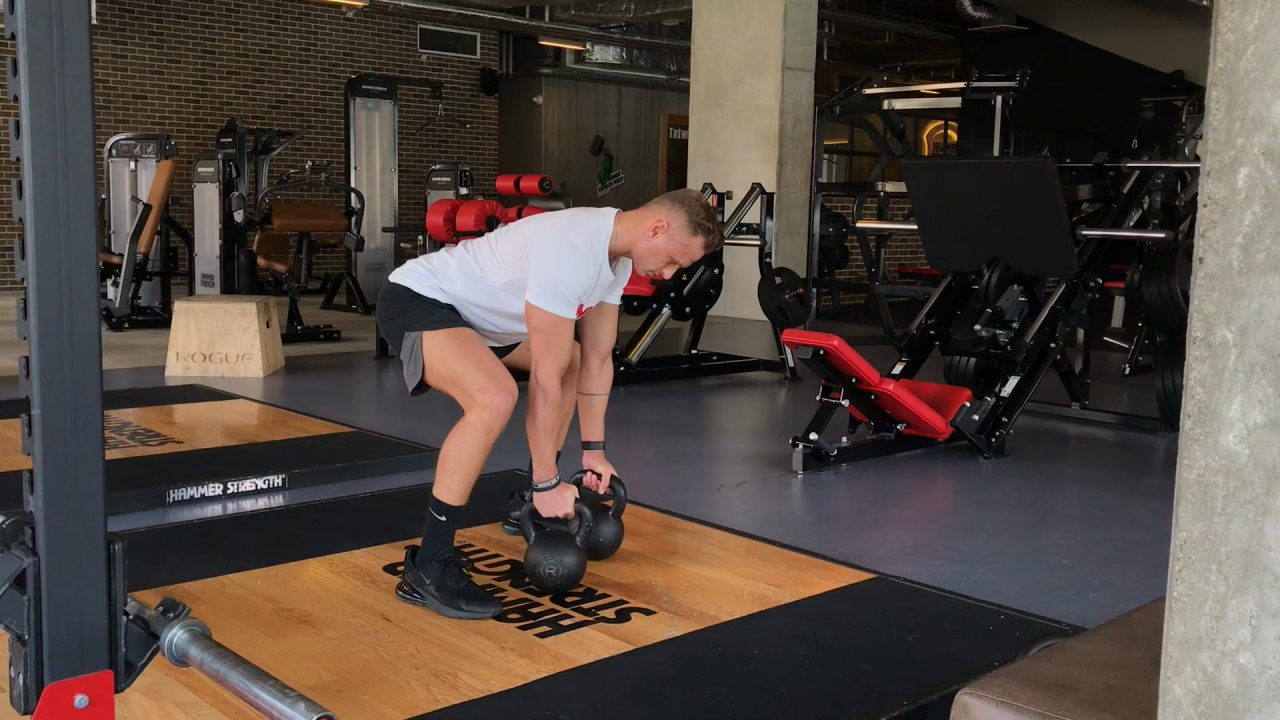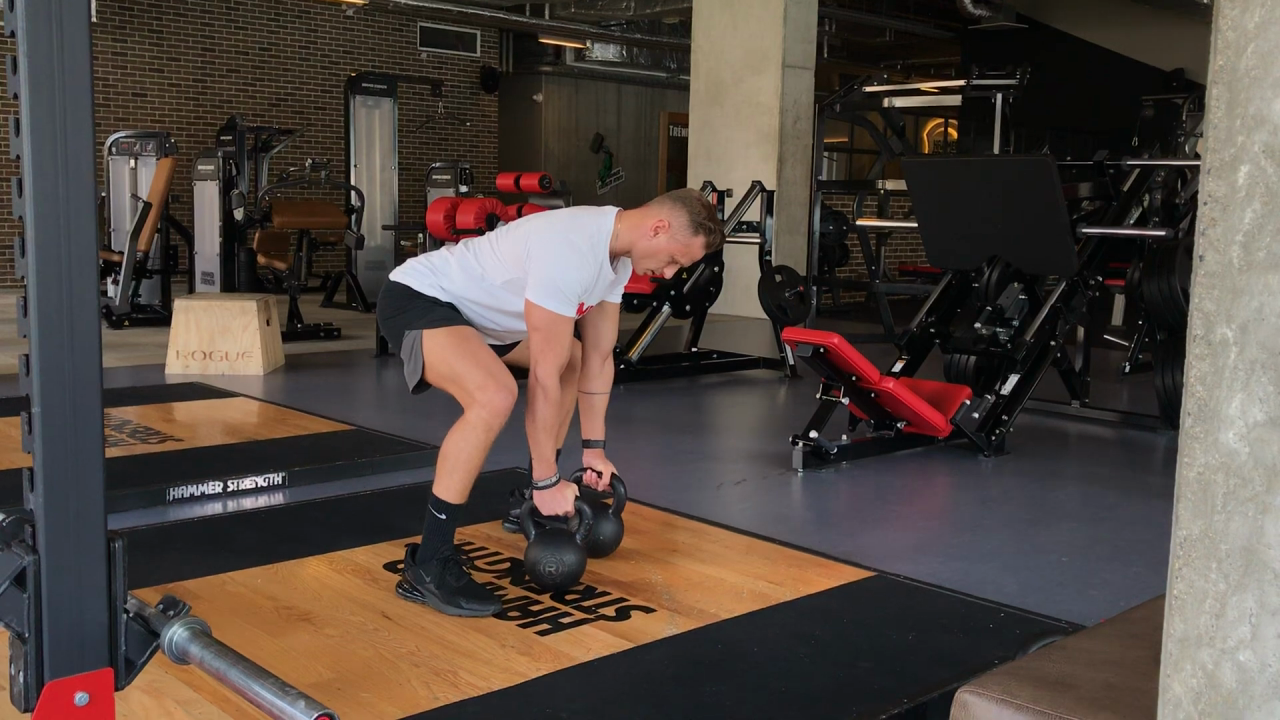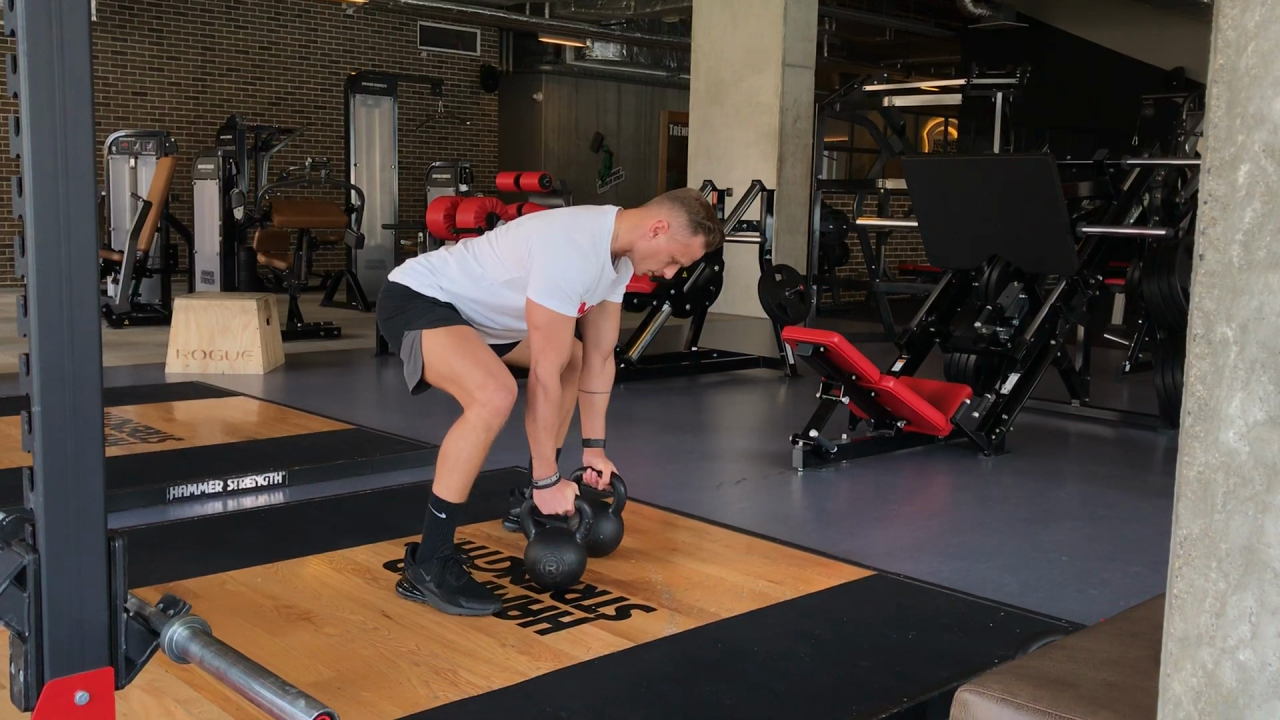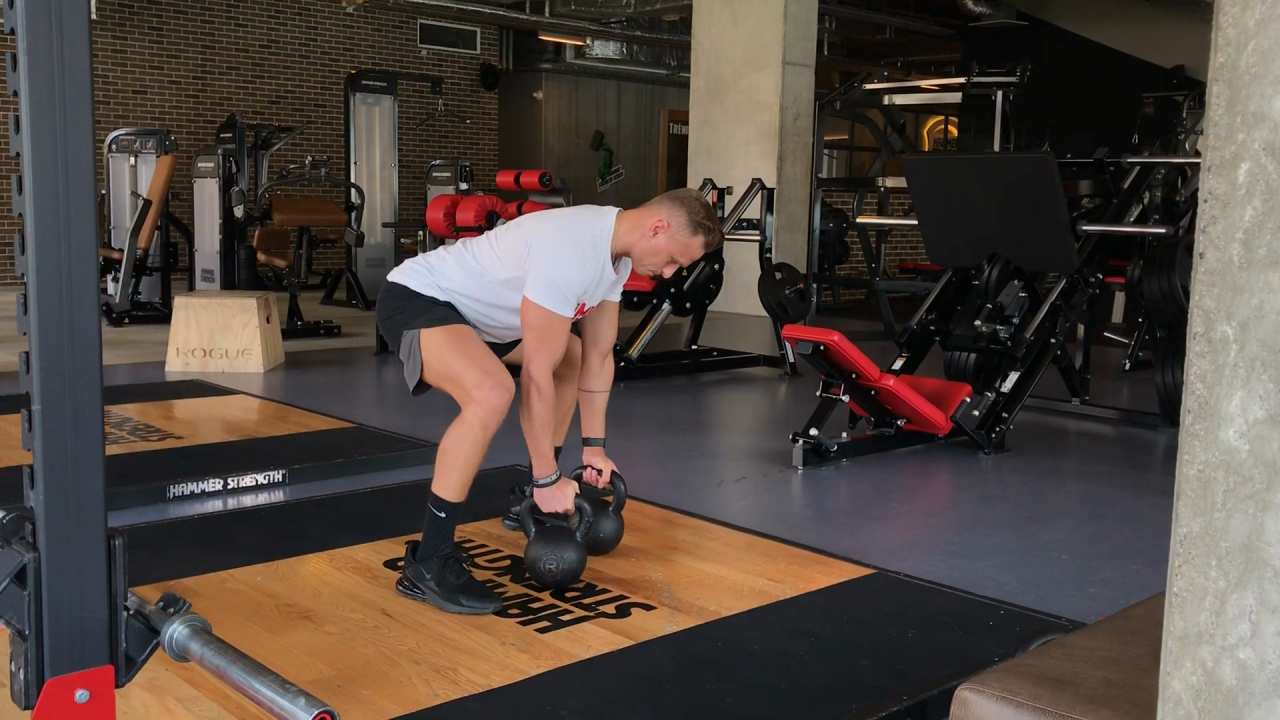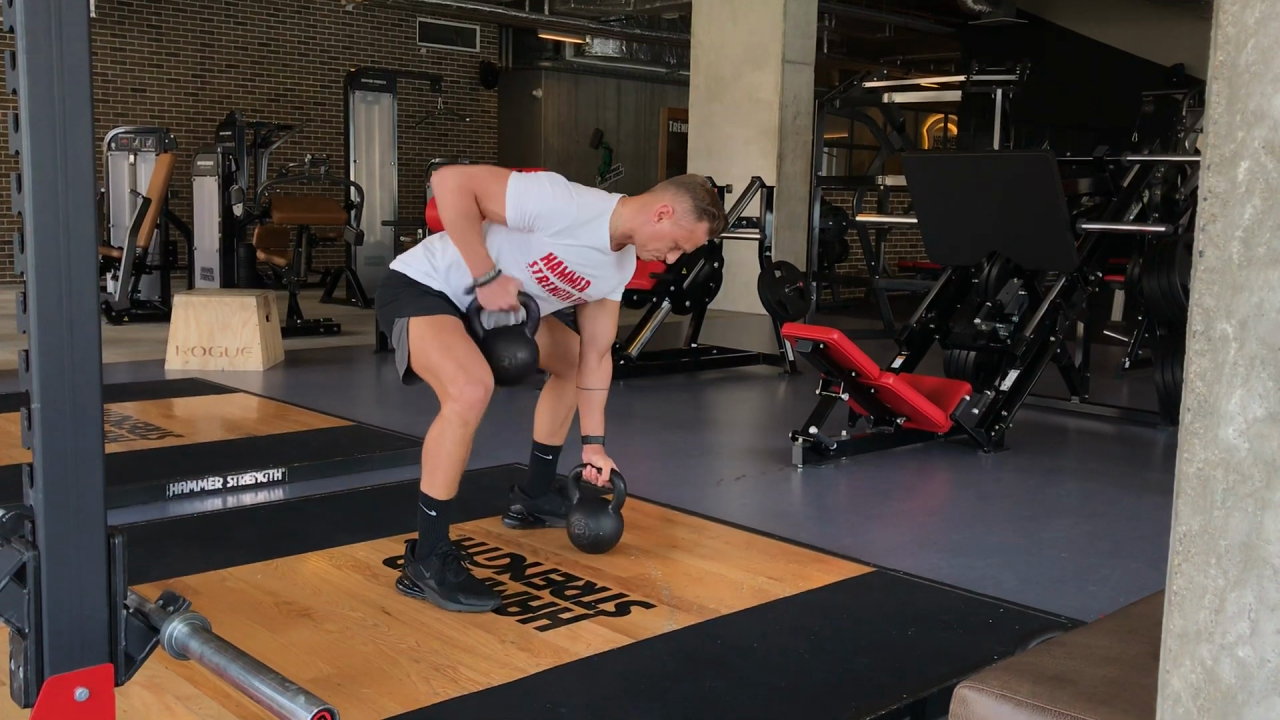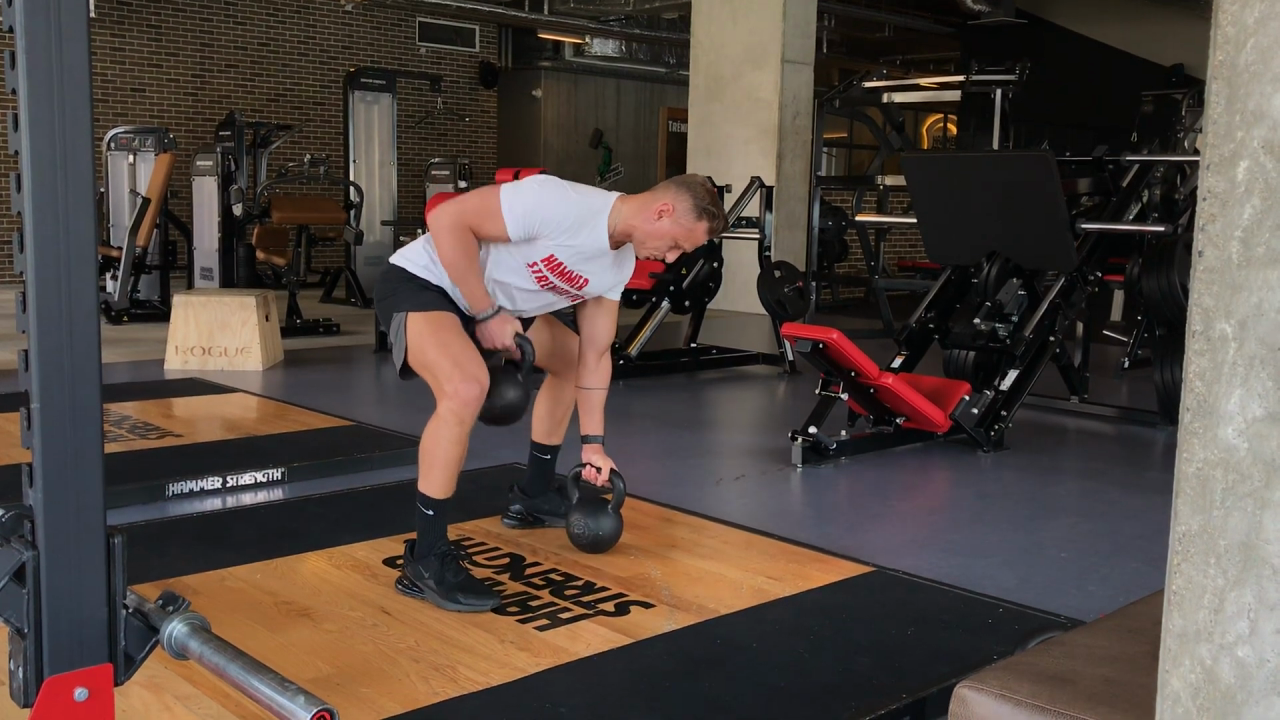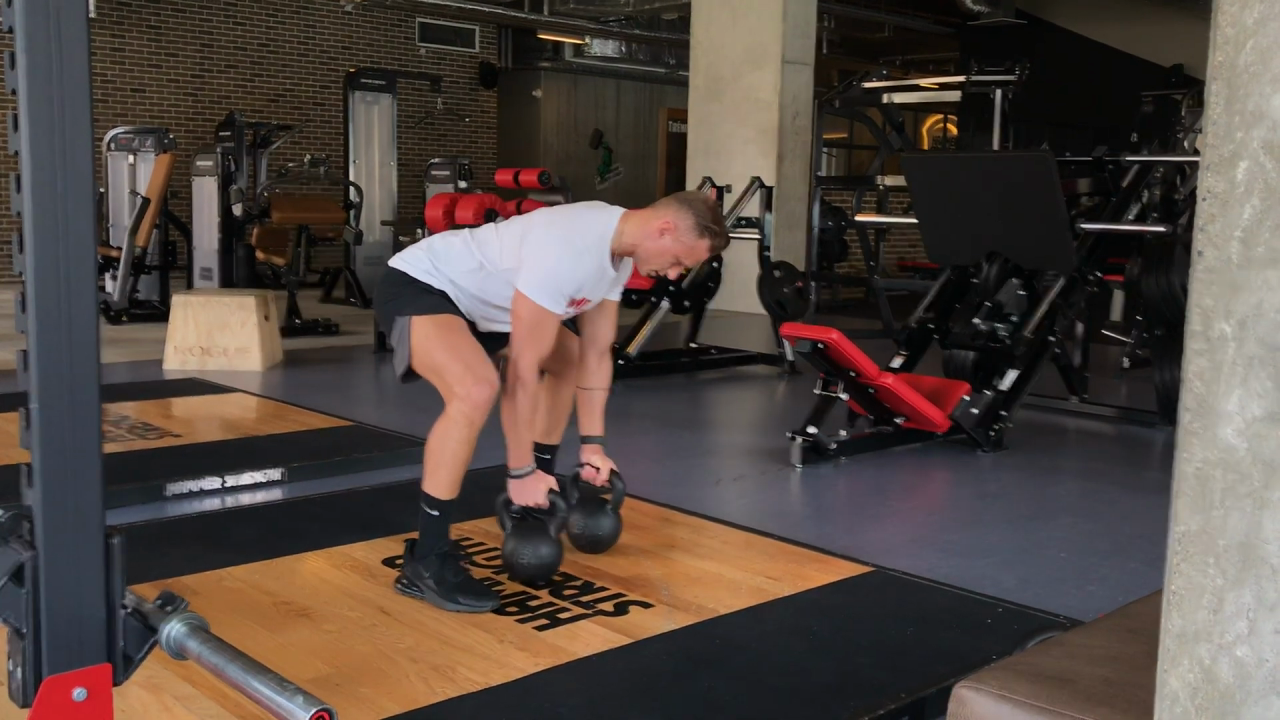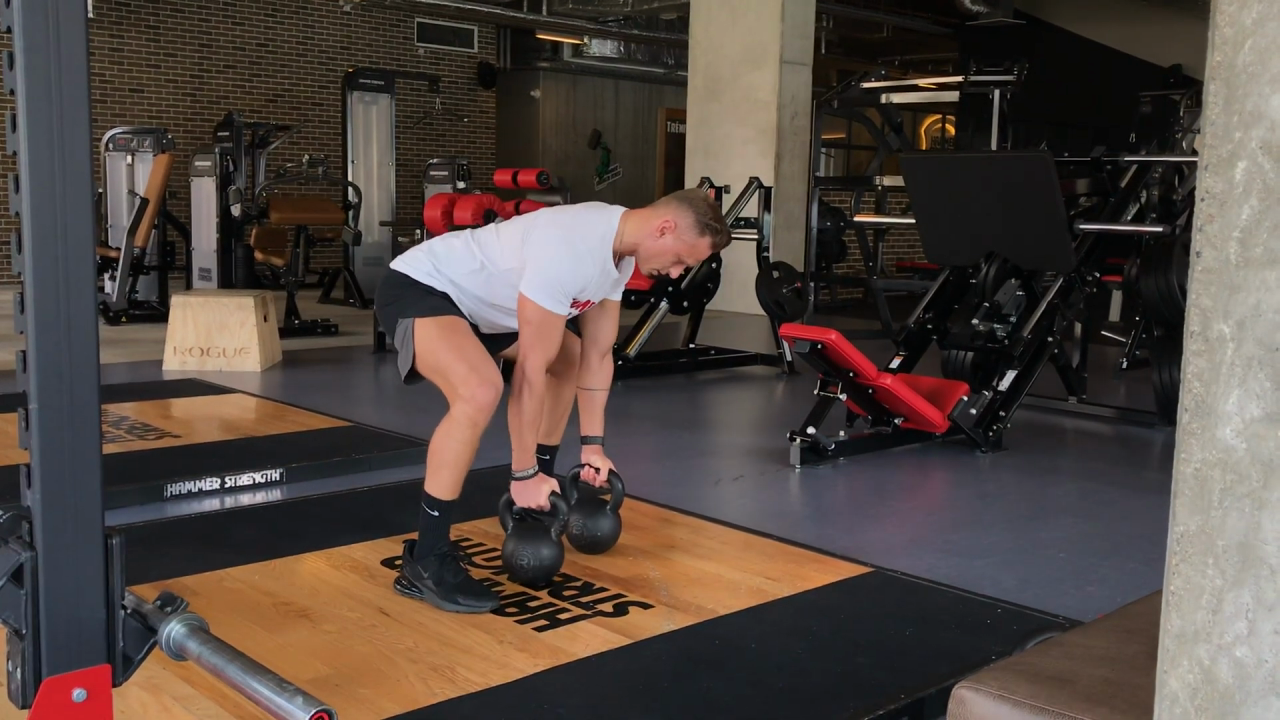
dt=0.5s
person 1, frame 1
left shoulder: (617, 253)
right shoulder: (571, 252)
left elbow: (596, 358)
right elbow: (546, 379)
left wrist: (594, 450)
right wrist: (548, 483)
left hip: (472, 306)
right hip: (418, 298)
left knee: (572, 359)
right knee: (495, 398)
left ankle: (529, 503)
right ankle: (429, 567)
person 1, frame 2
left shoulder: (616, 251)
right shoulder: (570, 250)
left elbow: (598, 357)
right elbow: (544, 376)
left wrist: (594, 448)
right wrist: (548, 480)
left hip: (471, 305)
right hip: (417, 296)
left knee: (573, 357)
right knee: (494, 395)
left ankle: (529, 500)
right ankle: (428, 565)
person 1, frame 3
left shoulder: (618, 253)
right shoulder: (573, 249)
left elbow: (598, 357)
right elbow: (545, 375)
left wrist: (594, 448)
right wrist: (547, 479)
left hip: (473, 305)
right hip: (417, 296)
left knee: (572, 358)
right knee: (494, 395)
left ankle: (528, 500)
right ankle: (429, 564)
person 1, frame 4
left shoulder: (615, 253)
right shoulder: (571, 250)
left elbow: (597, 356)
right elbow: (537, 374)
left wrist: (594, 446)
right wrist: (547, 478)
left hip: (471, 306)
right hip: (417, 296)
left knee: (573, 358)
right knee: (491, 394)
left ankle: (528, 498)
right ankle: (430, 563)
person 1, frame 5
left shoulder: (620, 264)
right shoulder: (563, 204)
left elbow: (595, 355)
right elbow: (449, 180)
left wrist: (593, 444)
right wrist: (487, 277)
right hip: (422, 285)
left knee: (571, 360)
right knee: (471, 390)
left ankle: (534, 496)
right ankle: (428, 561)
person 1, frame 6
left shoulder: (620, 261)
right shoulder: (560, 204)
left elbow: (594, 355)
right elbow: (447, 218)
left wrist: (592, 444)
right wrist: (487, 314)
right hip: (420, 279)
left knee: (569, 359)
right knee: (467, 388)
left ankle: (532, 496)
right ankle: (427, 560)
person 1, frame 7
left shoulder: (618, 251)
right shoulder: (568, 248)
left elbow: (595, 354)
right elbow: (524, 368)
left wrist: (592, 444)
right wrist: (521, 471)
left hip: (471, 294)
right hip: (417, 284)
left knee: (570, 358)
right knee: (476, 390)
left ankle: (539, 496)
right ankle: (427, 560)
person 1, frame 8
left shoulder: (619, 248)
right shoulder: (570, 249)
left elbow: (597, 354)
right elbow: (531, 369)
left wrist: (592, 445)
right wrist: (523, 474)
left hip: (470, 293)
right hip: (418, 287)
left knee: (569, 357)
right knee: (480, 391)
left ankle: (539, 496)
right ankle: (427, 561)
